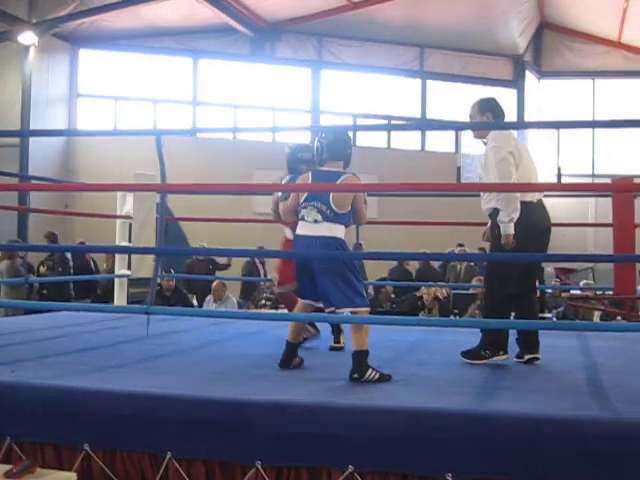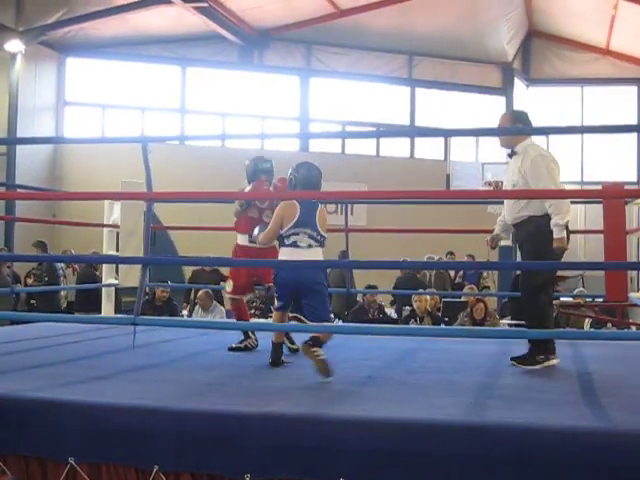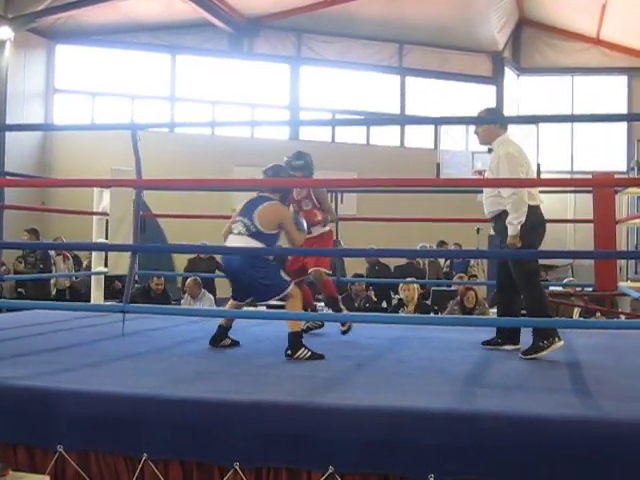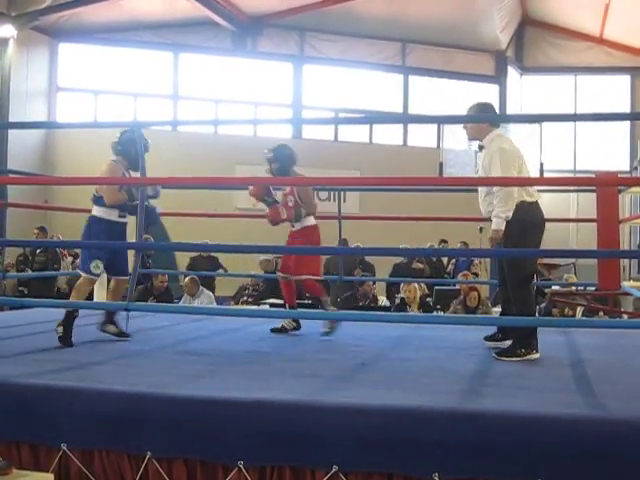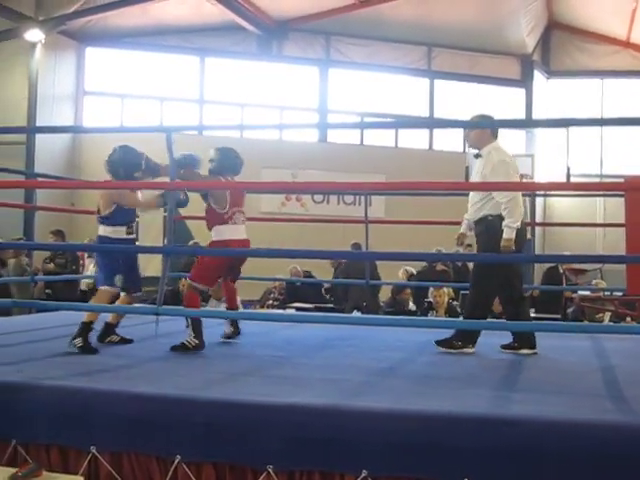
dt=1s
person 1, frame 1
left shoulder: (497, 146)
right shoulder: (512, 143)
left elbow: (507, 189)
left wrist: (506, 228)
right wrist: (495, 224)
left hip: (519, 222)
right hip: (535, 217)
left knee: (499, 285)
right knee: (524, 286)
left ankle: (493, 346)
right ankle: (529, 347)
person 1, frame 2
left shoulder: (536, 156)
right shoulder: (516, 160)
right elbow: (513, 204)
left wrist: (559, 232)
right wrist: (498, 231)
left hip: (542, 231)
right hip: (529, 231)
left knee: (535, 290)
right knee: (533, 291)
left ankle: (543, 350)
right ankle: (541, 350)
person 1, frame 3
left shoulder: (507, 152)
right shoulder: (499, 152)
left elbow: (516, 193)
left wrist: (513, 230)
left hip: (521, 223)
right hip: (511, 224)
left knee: (526, 278)
right knee: (507, 280)
left ankle: (547, 335)
right ankle: (508, 336)
person 1, frame 4
left shoulder: (499, 148)
right shoulder: (492, 148)
left elbow: (506, 189)
left wrist: (497, 225)
right wrist: (500, 224)
left hip: (520, 219)
right hip: (516, 220)
left knee: (519, 281)
right knee: (508, 279)
left ankle: (527, 345)
right ankle: (508, 331)
person 1, frame 5
left shoulder: (498, 159)
right shoulder: (484, 160)
left elbow: (511, 200)
left wrist: (510, 233)
right wrist: (465, 228)
left hip: (498, 230)
right hip: (492, 229)
left knee: (482, 285)
right knee: (509, 287)
left ankle: (465, 339)
right ankle: (524, 340)
person 2, frame 1
left shoulder: (305, 178)
right shoulder: (352, 182)
left elbow: (288, 215)
right elbow: (361, 219)
left wrist: (283, 199)
right wrist: (361, 198)
left hip: (303, 244)
right hip: (330, 246)
left knee: (306, 301)
right knee: (357, 305)
left ankle: (289, 356)
right ankle: (360, 367)
person 2, frame 2
left shoulder: (286, 207)
right shoulder: (321, 211)
left elbow: (264, 240)
left wrist: (260, 234)
left hip: (286, 270)
right hip: (313, 272)
left knee: (282, 309)
right knee: (323, 324)
left ankle: (276, 354)
right ankle: (314, 344)
person 2, frame 3
left shoulder: (249, 202)
right shoulder: (280, 210)
left elbow: (230, 230)
right elbow: (298, 242)
right wrist: (300, 227)
left hip: (231, 258)
right hip: (251, 260)
left knee: (241, 296)
right knee: (294, 295)
left ankle: (220, 336)
right ankle: (296, 347)
person 2, frame 4
left shoulder: (126, 172)
right shoulder: (113, 168)
right elbow: (111, 199)
left wrist: (139, 207)
right wrist: (137, 192)
left hip: (116, 230)
right hip: (99, 228)
left knee: (121, 278)
right knee: (90, 277)
left ankle: (109, 321)
right ankle: (65, 323)
person 2, frame 5
right shoulder: (111, 189)
left elbow: (157, 171)
right elbow: (140, 204)
right wrist: (169, 197)
left hip: (126, 246)
right hip: (110, 245)
left knee: (130, 293)
right knee: (108, 290)
left ankle: (107, 332)
right ankle: (81, 335)
person 3, frame 1
right shoulder: (286, 185)
right elbow: (278, 217)
right wrist: (278, 202)
right hip: (291, 242)
right knee: (284, 289)
left ankle: (337, 332)
right ankle: (309, 326)
person 3, frame 2
right shoulder: (246, 193)
right elbow: (237, 213)
right wrist: (247, 201)
left hip: (267, 251)
right hip: (243, 251)
right knee: (235, 296)
left ankle: (286, 334)
right ankle: (249, 337)
person 3, frame 3
left shoulder: (317, 189)
right shoulder: (292, 191)
left elbow: (331, 215)
left wrist: (320, 220)
left hip: (322, 237)
right hip: (306, 239)
left knee: (317, 272)
right knee: (297, 278)
left ankle: (340, 313)
right ankle: (314, 319)
person 3, frame 4
left shoulder: (299, 183)
right shoulder: (286, 184)
left elbow: (311, 210)
left wrist: (288, 214)
right wrist: (268, 199)
left hip: (307, 231)
right hip: (296, 232)
left knee: (304, 276)
right knee: (285, 275)
left ankle: (330, 313)
right ankle: (292, 321)
person 3, frame 5
left shoulder: (217, 183)
right shoulder: (236, 187)
left elbow: (186, 175)
left hip: (223, 244)
right hip: (241, 243)
left knee: (191, 289)
right knee: (227, 281)
left ankle: (195, 338)
right ankle: (233, 326)
